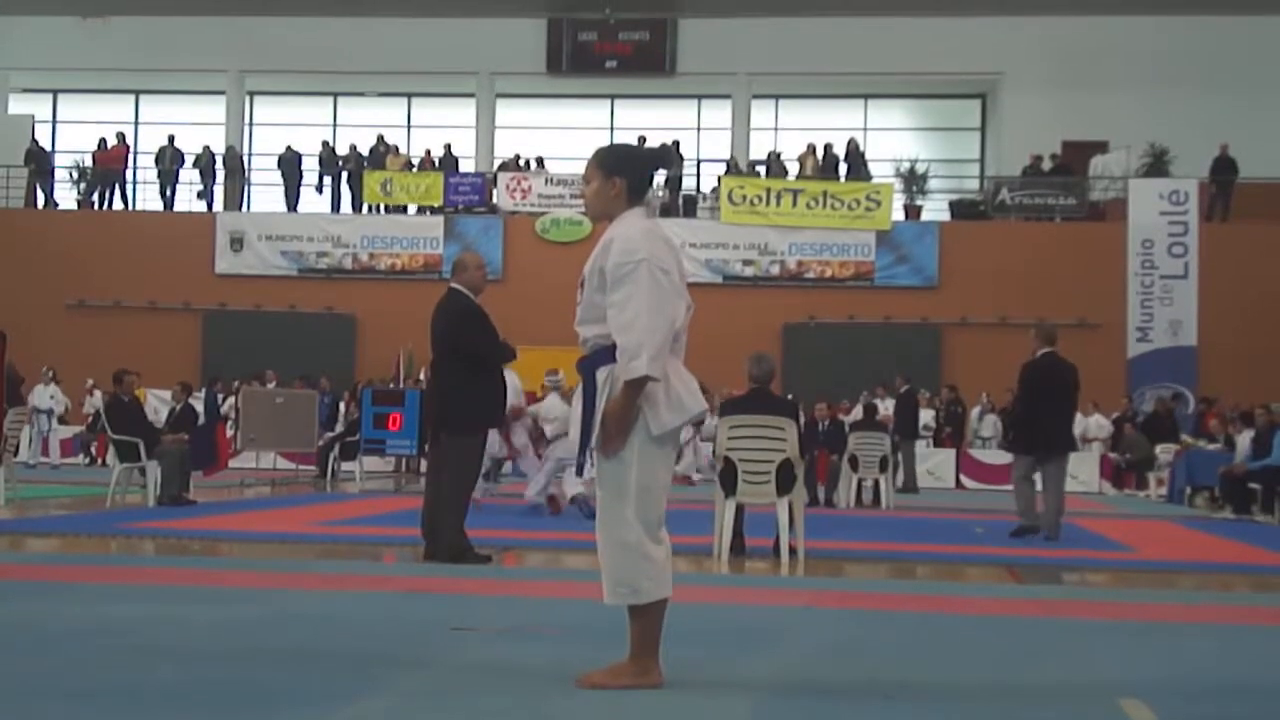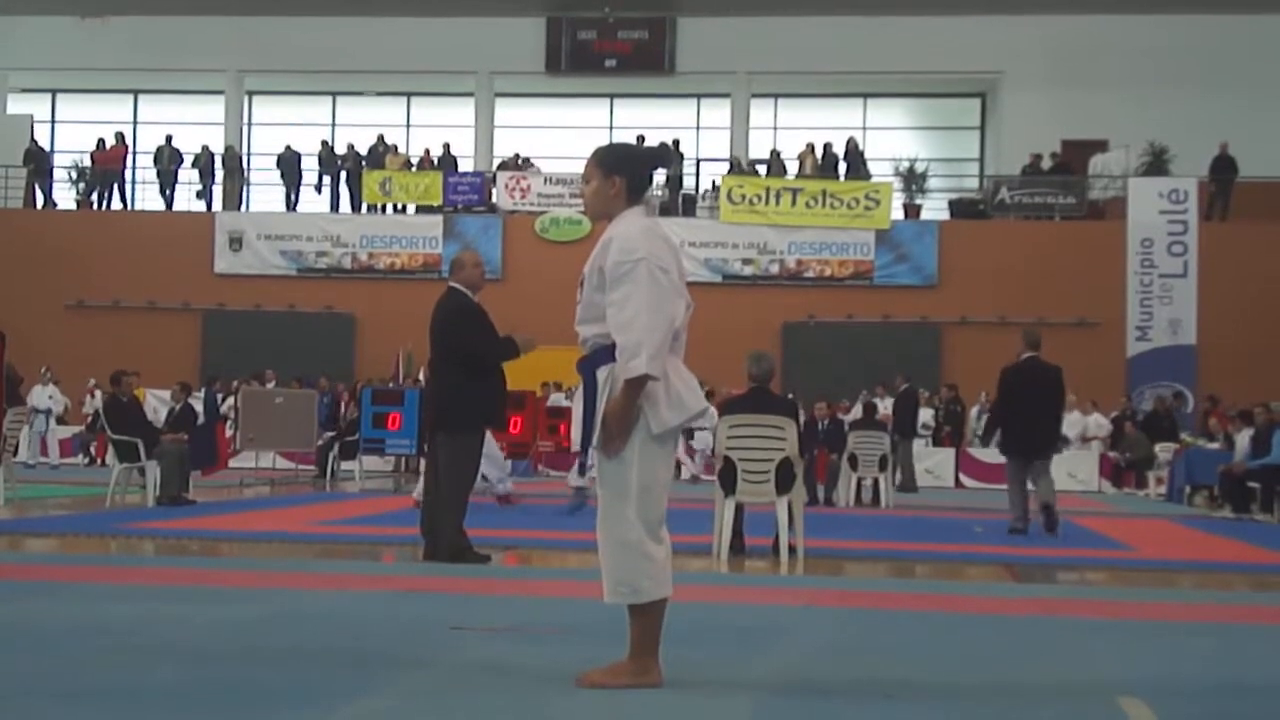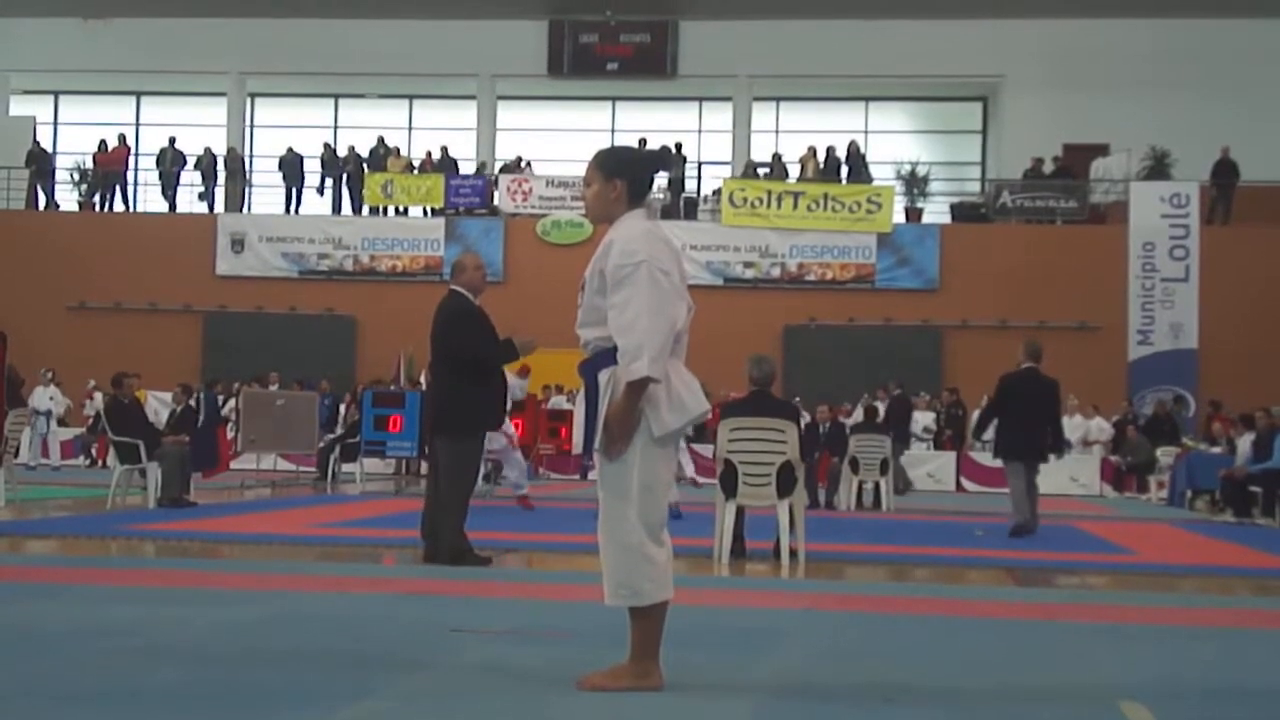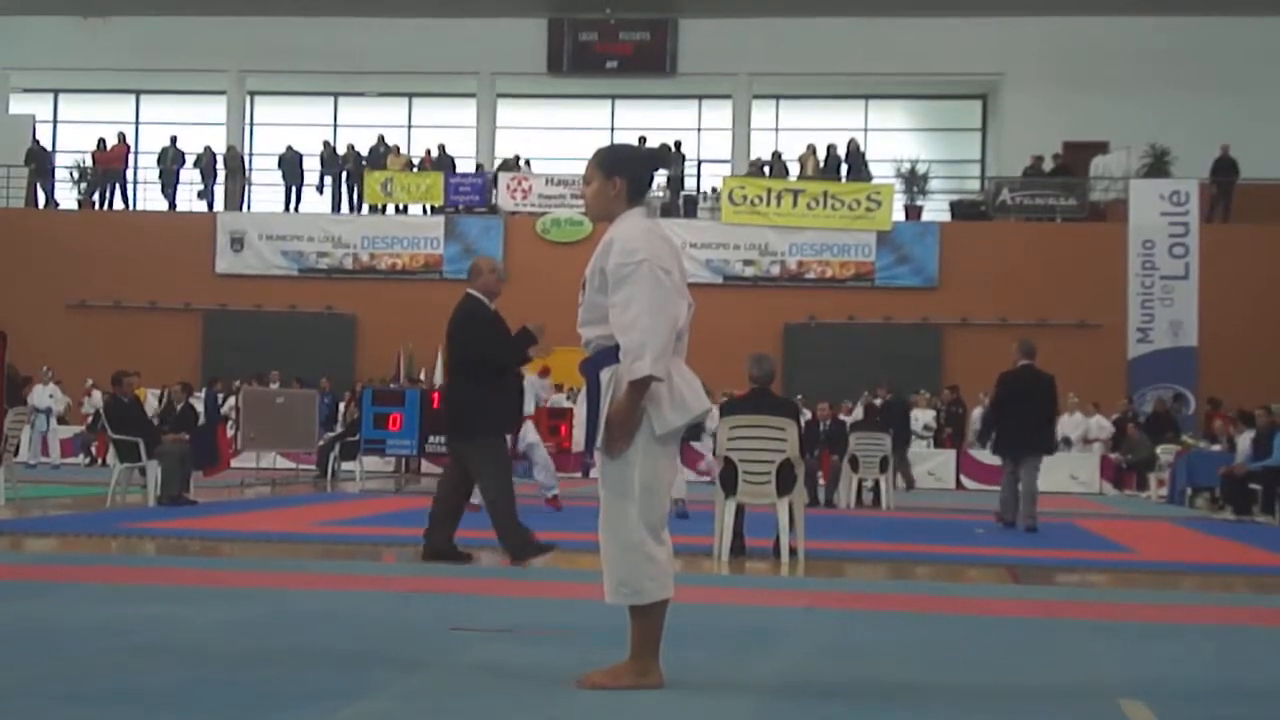
dt=0.5s
person 1, frame 1
left shoulder: (630, 239)
right shoulder: (636, 236)
left elbow: (643, 327)
left wrist: (625, 401)
left hip: (632, 392)
right hip: (634, 391)
left knee: (631, 524)
right knee: (631, 523)
left ankle: (643, 664)
right ankle: (641, 658)
person 1, frame 2
left shoulder: (630, 238)
right shoulder: (637, 237)
left elbow: (643, 327)
left wrist: (627, 400)
left hip: (635, 392)
right hip: (635, 391)
left knee: (633, 521)
right knee: (636, 521)
left ankle: (643, 661)
right ankle: (642, 657)
person 1, frame 3
left shoulder: (629, 241)
right shoulder: (639, 238)
left elbow: (644, 330)
left wrist: (626, 404)
left hip: (634, 394)
right hip: (638, 393)
left knee: (632, 525)
right knee: (634, 525)
left ankle: (643, 666)
right ankle: (643, 660)
person 1, frame 4
left shoulder: (629, 240)
right shoulder: (641, 237)
left elbow: (646, 328)
left wrist: (629, 403)
left hip: (634, 393)
right hip: (644, 391)
left knee: (632, 523)
right knee: (636, 523)
left ankle: (643, 664)
right ankle: (643, 660)
person 2, frame 1
left shoulder: (448, 305)
right shoulder: (465, 309)
right elbow: (488, 352)
left wrist: (498, 349)
right wrist: (508, 350)
left hip: (446, 401)
right hip: (464, 405)
left knee: (442, 474)
right knee: (459, 477)
left ankle: (436, 542)
right ankle: (451, 544)
person 2, frame 2
left shoulder: (449, 304)
right shoulder: (462, 308)
right elbow: (481, 352)
left wrist: (506, 345)
right wrist: (515, 346)
left hip: (448, 403)
right hip: (462, 405)
left knee: (443, 475)
right knee: (457, 477)
left ankle: (437, 542)
right ankle: (451, 545)
person 2, frame 3
left shoulder: (452, 306)
right shoulder: (462, 310)
right elbow: (477, 355)
left wrist: (506, 350)
right wrist: (513, 349)
left hip: (449, 406)
right hip: (461, 409)
left knee: (444, 479)
right knee: (457, 481)
left ankle: (438, 545)
right ankle: (451, 547)
person 2, frame 4
left shoulder: (473, 311)
right shoulder: (475, 314)
left elbow: (492, 356)
right elbow: (494, 355)
left wrist: (526, 354)
right wrist: (528, 336)
left hip: (469, 411)
right hip: (479, 413)
left knee: (458, 478)
right knee: (496, 477)
left ankle: (438, 542)
right ankle: (517, 543)
person 3, frame 1
left shoulder: (729, 406)
right shoulder: (789, 407)
right elbow: (800, 450)
left hip: (738, 481)
right hip: (778, 482)
right knee: (793, 476)
left ankle: (736, 540)
right ankle: (781, 542)
person 3, frame 2
left shoulder: (729, 405)
right shoulder: (788, 406)
right elbow: (800, 450)
left hip: (737, 481)
right hip: (777, 481)
right knee: (794, 476)
left ankle: (736, 539)
right ankle: (781, 541)
person 3, frame 3
left shoulder: (729, 408)
right shoulder: (789, 410)
right elbow: (800, 453)
right hip: (778, 484)
right knee: (796, 479)
left ankle: (736, 543)
right ankle: (782, 544)
person 3, frame 4
left shoulder: (729, 406)
right shoulder: (789, 407)
right elbow: (800, 451)
left hip: (738, 481)
right hip: (778, 482)
right knee: (794, 477)
left ankle: (736, 541)
right ankle: (782, 542)
person 4, frame 1
left shoulder: (1031, 367)
right shoulder: (1069, 369)
left elbow: (1022, 404)
right elbow: (1072, 403)
left wrist: (1012, 431)
left hip: (1032, 434)
right hip: (1060, 435)
left knee: (1022, 477)
right knee: (1055, 483)
left ankle: (1029, 522)
right ankle: (1052, 529)
person 4, frame 2
left shoulder: (1010, 372)
right shoulder: (1054, 372)
left elbow: (999, 405)
right elbow: (1059, 405)
left wrist: (989, 430)
right wrist: (1053, 430)
left hip: (1016, 436)
right hip: (1044, 436)
left knee: (1016, 480)
right knee: (1042, 476)
left ankle: (1019, 523)
right ankle: (1048, 505)
person 4, frame 3
left shoulder: (1008, 380)
right shoulder: (1050, 384)
left elbow: (993, 408)
right elbow: (1055, 417)
left wrist: (979, 429)
right wrist: (1058, 444)
left hip: (1011, 442)
right hip: (1036, 443)
left knee: (1016, 481)
right knee: (1030, 482)
left ankle: (1022, 520)
right ankle: (1030, 523)
person 4, frame 4
left shoulder: (1006, 378)
right shoulder: (1047, 380)
left elbow: (995, 409)
right elbow: (1052, 412)
left wrist: (985, 433)
right wrist: (1047, 435)
left hip: (1010, 438)
right hip: (1035, 439)
left knee: (1009, 477)
right knee: (1030, 479)
left ankle: (1007, 515)
right ankle: (1030, 520)
